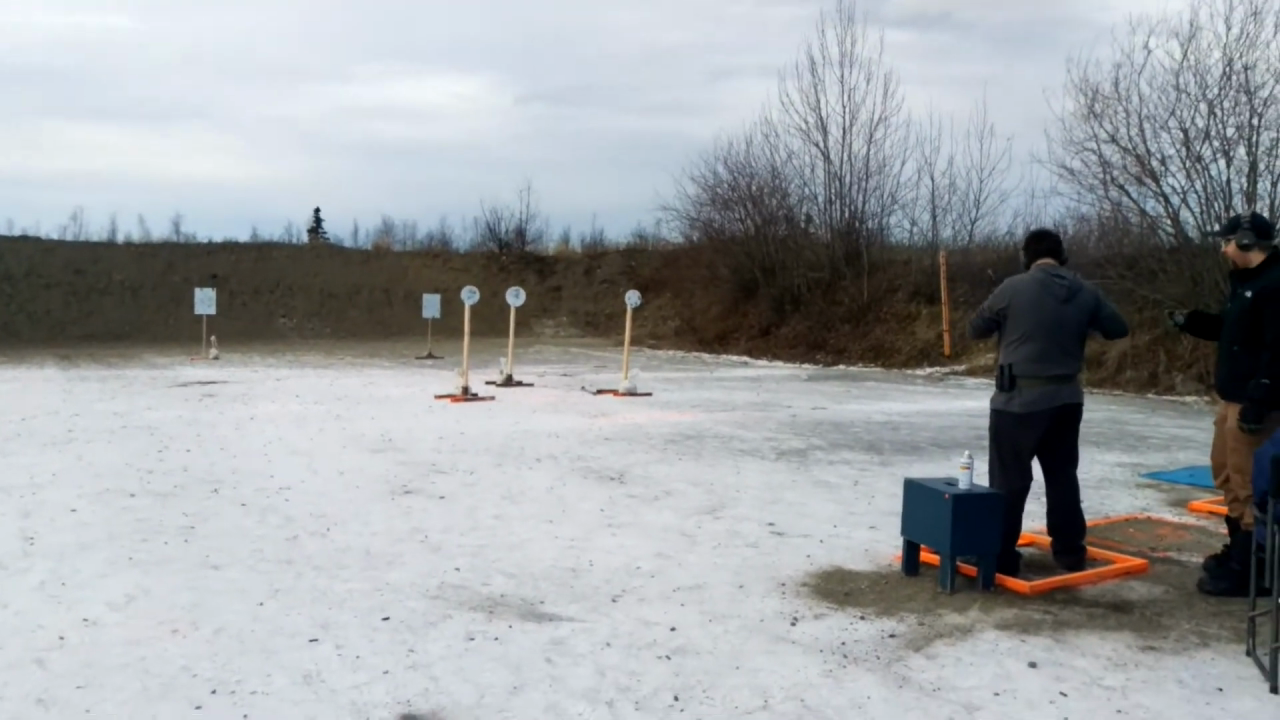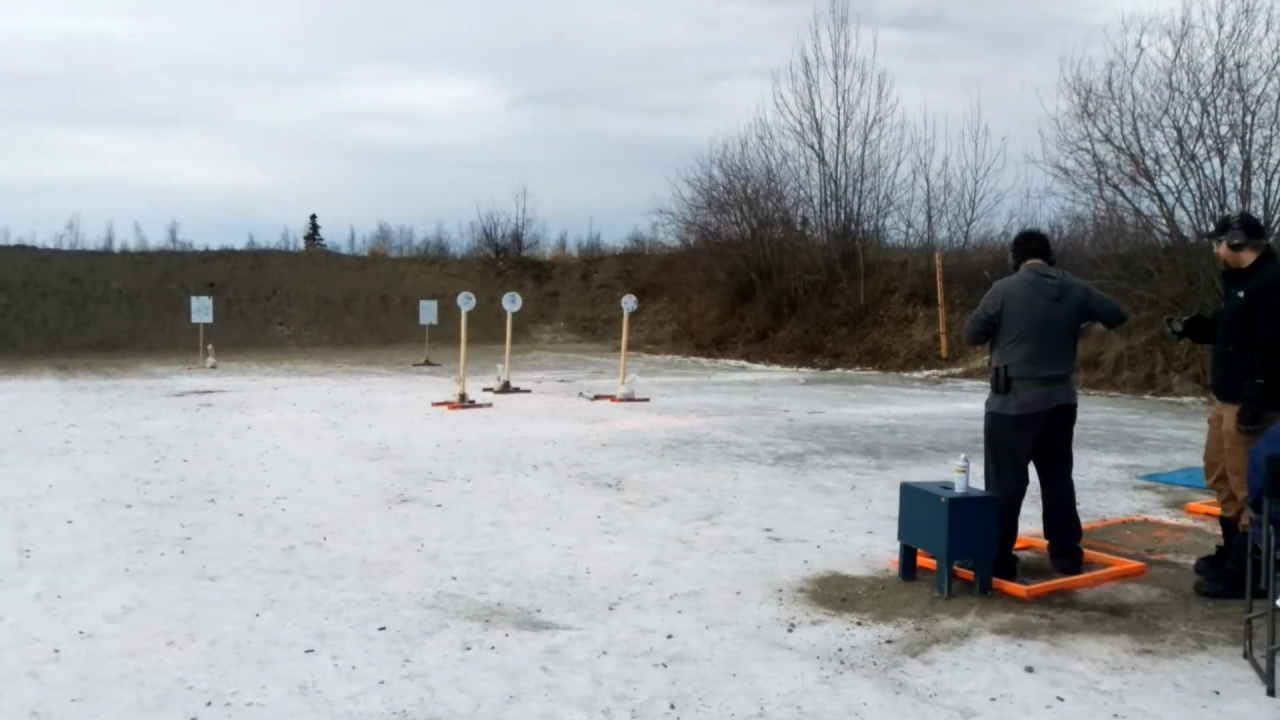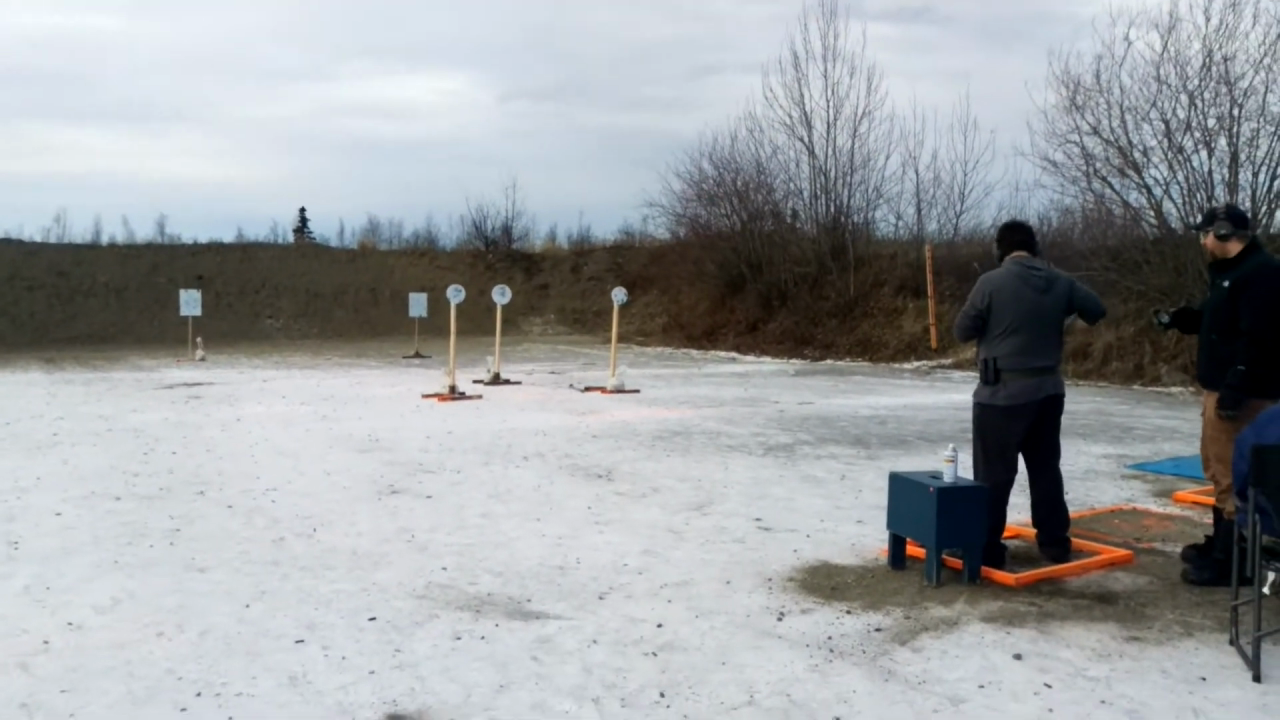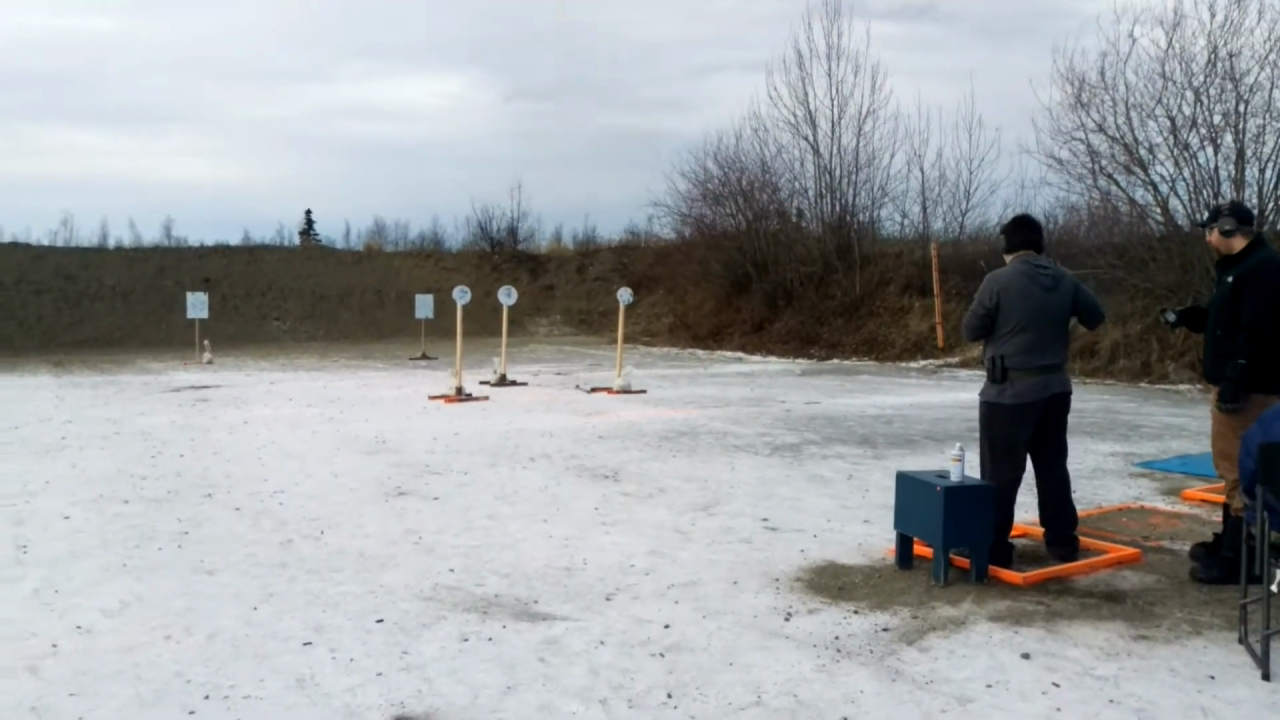
dt=0.2s
person 1, frame 1
right shoulder: (1246, 281)
right wrist: (1192, 321)
right hip: (1235, 398)
left knee: (1249, 482)
right knee: (1226, 474)
left ankle: (1248, 570)
right ankle: (1239, 552)
person 1, frame 2
right shoulder: (1241, 280)
right wrist: (1192, 327)
right hip: (1229, 399)
left knee: (1248, 485)
right knee: (1219, 473)
left ankle: (1245, 571)
right ankle: (1233, 553)
person 1, frame 3
right shoulder: (1228, 270)
left wrist: (1236, 389)
right wrist: (1181, 318)
left hip: (1241, 392)
right hip: (1219, 387)
left knee: (1233, 472)
right knee: (1219, 468)
left ankle: (1233, 560)
right ankle: (1221, 544)
person 1, frame 4
right shoulder: (1237, 266)
left wrist: (1235, 383)
right wrist: (1188, 317)
left hip: (1248, 389)
right hip: (1230, 383)
left knee: (1241, 469)
right knee: (1232, 466)
left ankle: (1240, 558)
right ankle: (1230, 542)
person 2, frame 1
left shoulder: (1014, 287)
right shoulder: (1086, 293)
left elbow: (976, 329)
right elbow: (1118, 329)
left hip: (1019, 399)
right hip: (1066, 398)
left knee: (1009, 480)
right knee: (1063, 475)
left ankle: (1001, 555)
right ankle: (1070, 550)
person 2, frame 2
left shoulder: (1005, 289)
right shoulder: (1076, 290)
left elbow: (971, 335)
right elbow: (1117, 315)
left hip: (1014, 402)
right hip: (1060, 399)
left knee: (1005, 483)
right knee: (1058, 477)
left ankle: (998, 559)
right ankle: (1067, 553)
person 2, frame 3
left shoulder: (992, 282)
right shoulder: (1060, 282)
left elbow: (963, 331)
right elbow: (1096, 310)
left hip: (1002, 392)
right hip: (1048, 389)
left knee: (994, 473)
right knee: (1046, 467)
left ankle: (987, 548)
right ankle: (1055, 541)
person 2, frame 4
left shoulder: (998, 280)
right shoulder: (1066, 281)
left elbow: (971, 330)
right elbow: (1096, 317)
left hip: (1008, 391)
right hip: (1054, 388)
left knee: (1000, 472)
right knee: (1053, 465)
left ankle: (994, 547)
right ankle: (1062, 540)
